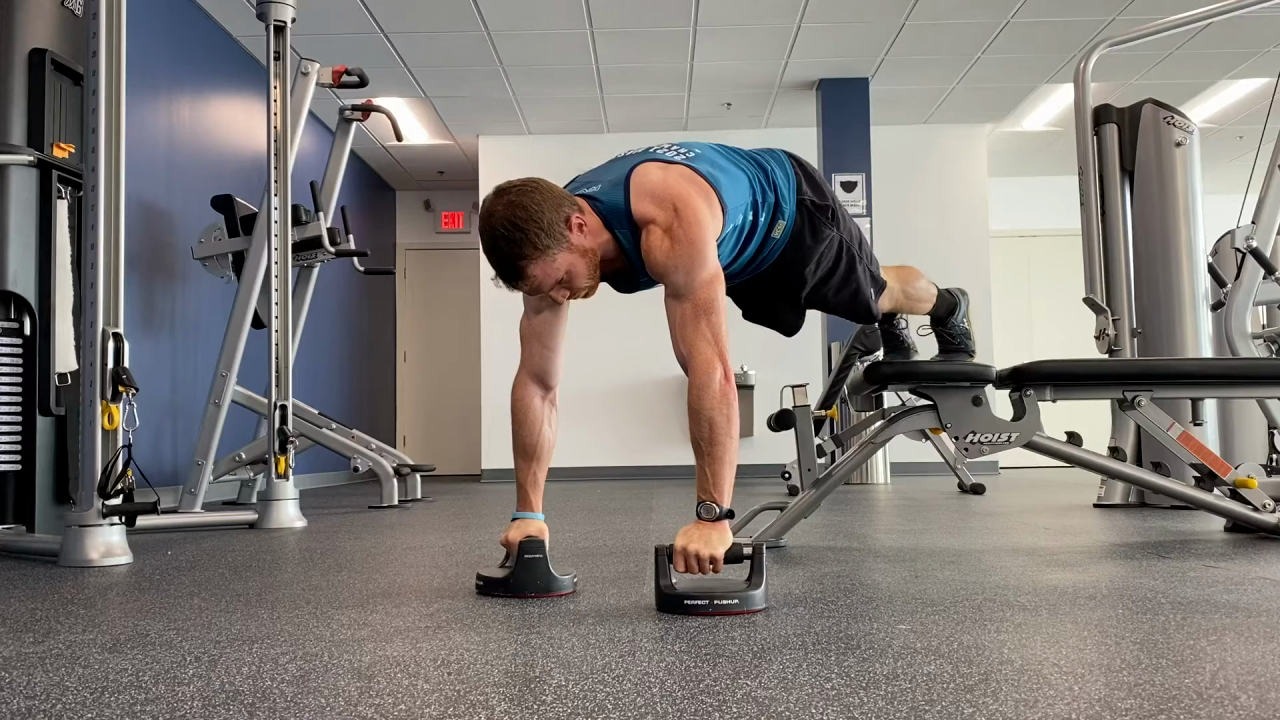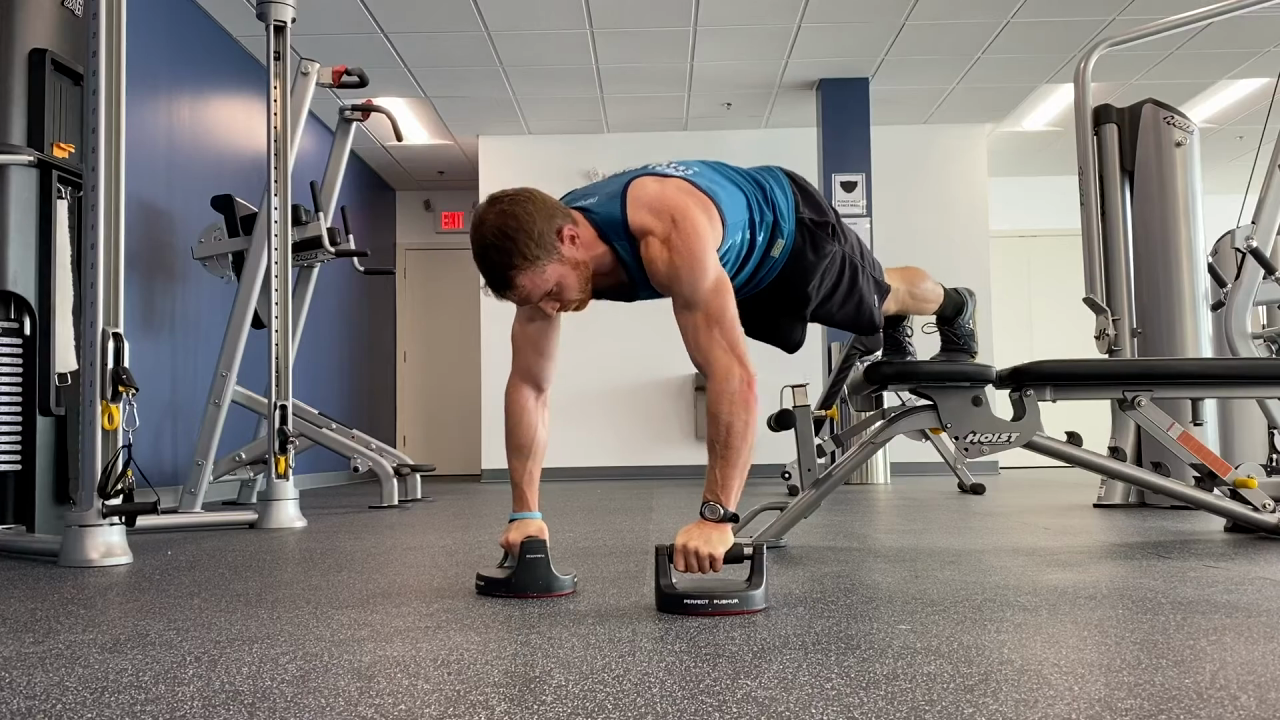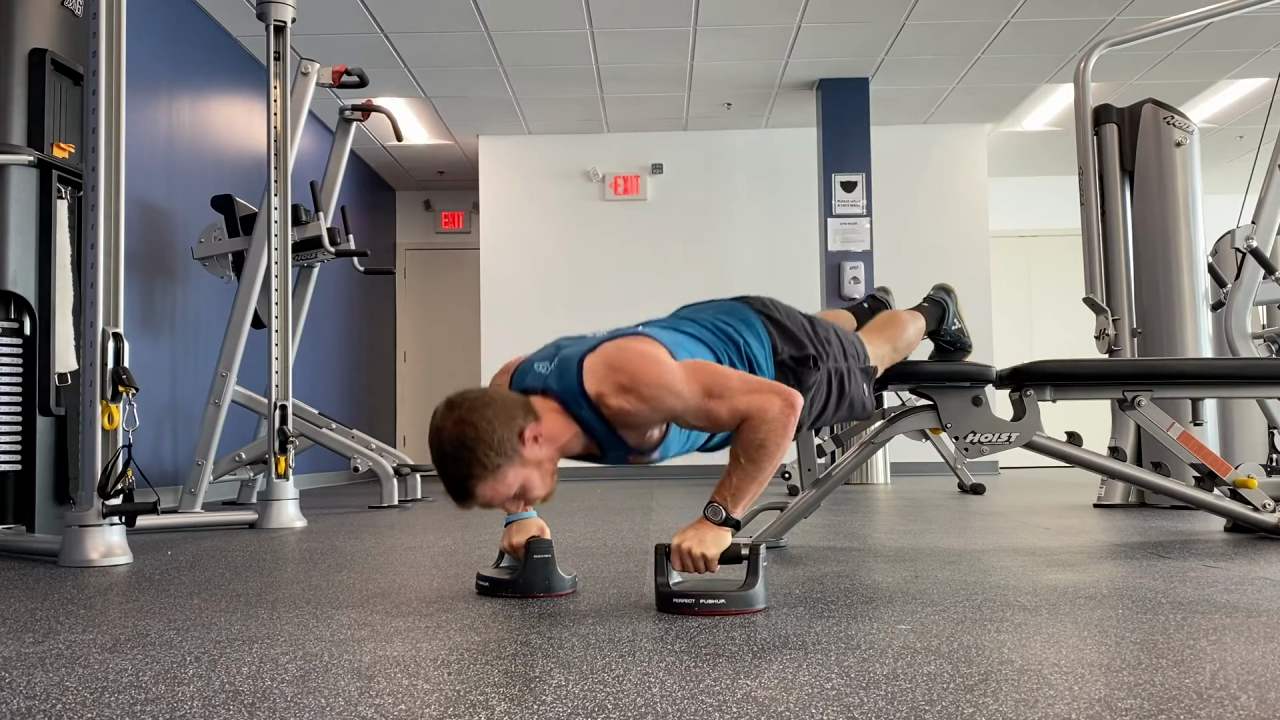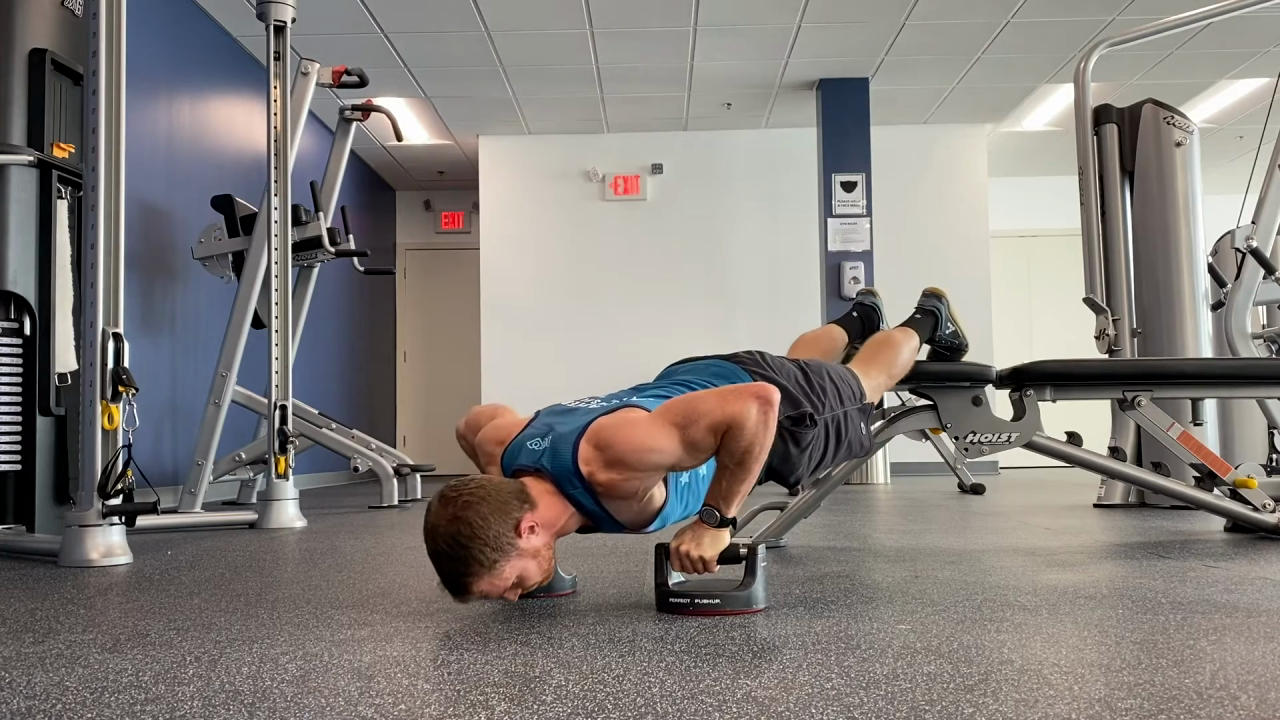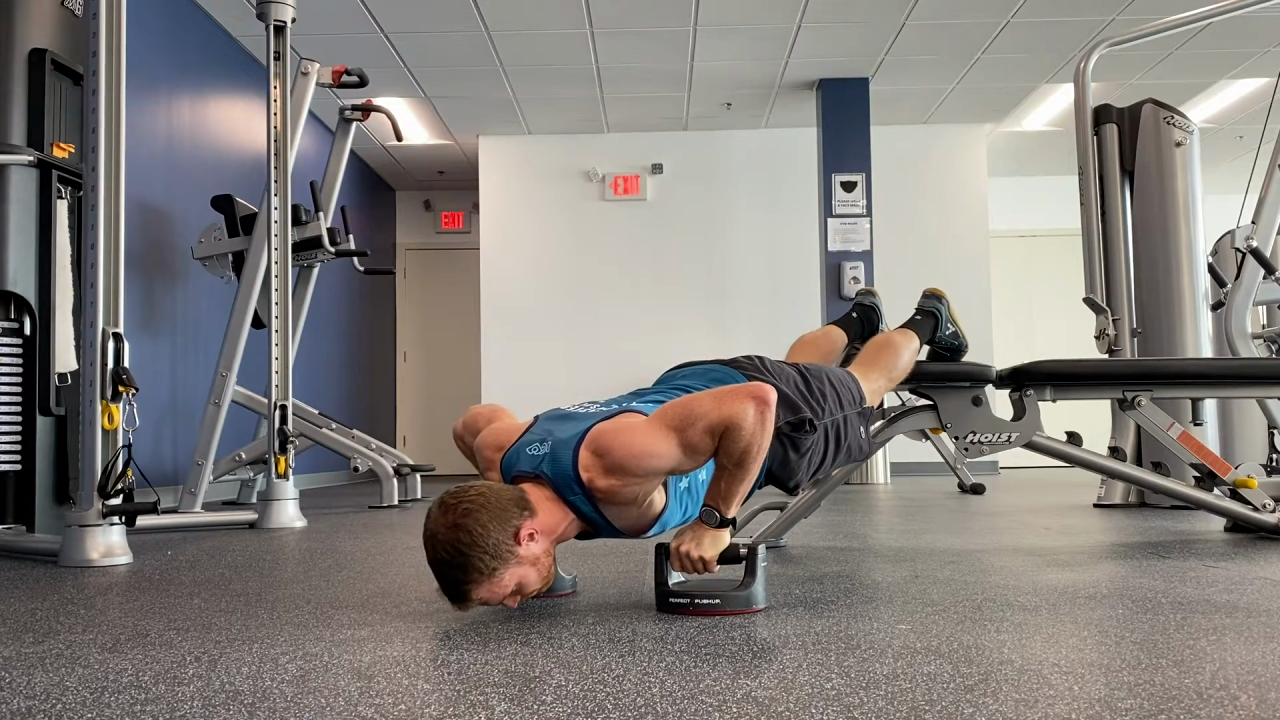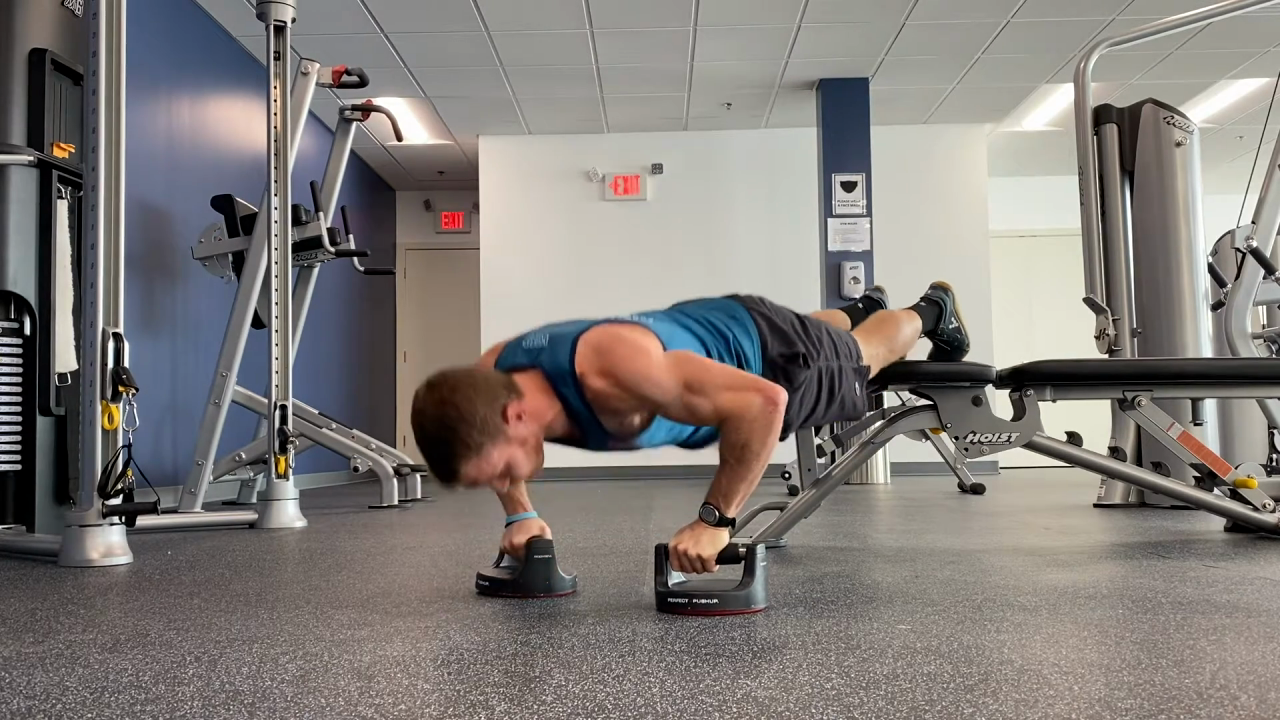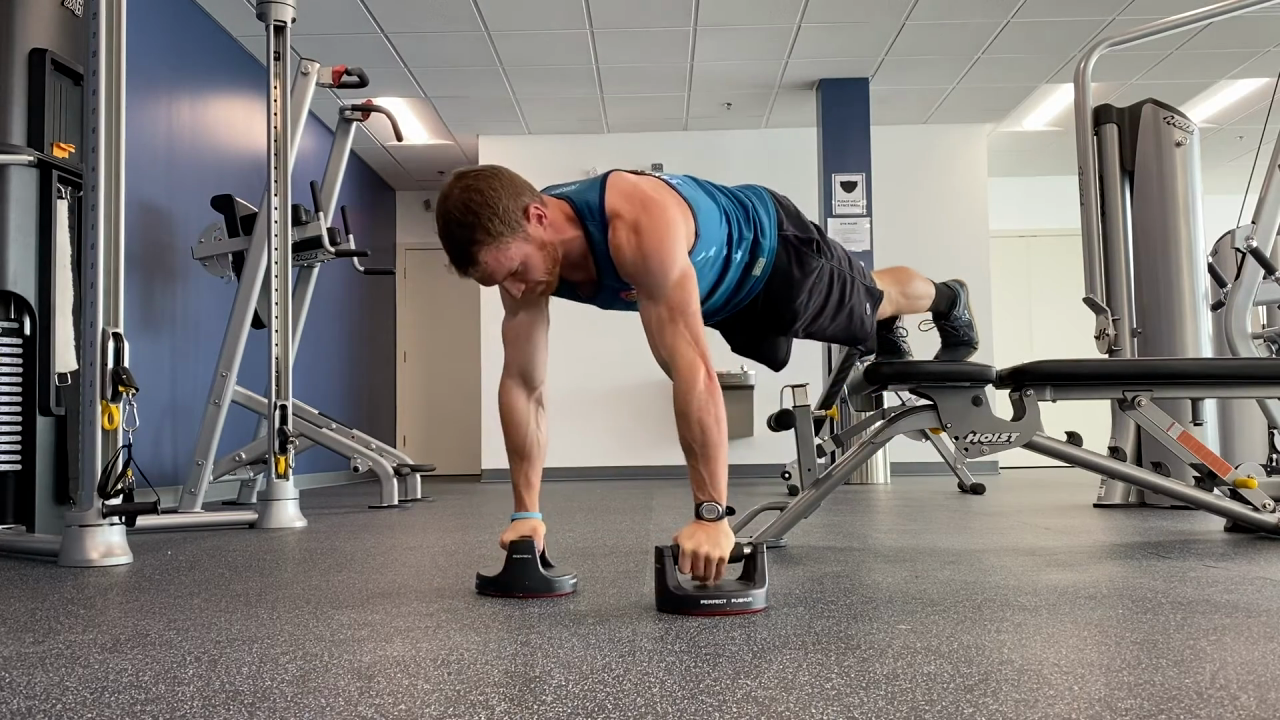
dt=0.7s
person 1, frame 1
left shoulder: (670, 219)
right shoulder: (548, 238)
left elbow: (710, 371)
right elbow: (536, 381)
left wrist: (713, 516)
right wrist: (528, 511)
left hip: (790, 210)
right hip: (743, 248)
left knee: (876, 293)
left ankle: (948, 308)
right ankle: (893, 328)
person 1, frame 2
left shoulder: (668, 236)
right shoulder: (543, 255)
left elbow: (731, 376)
right elbow: (527, 384)
left wrist: (717, 516)
right wrist: (526, 512)
left hip: (790, 226)
right hip: (744, 258)
left knee: (883, 295)
left ankle: (955, 307)
right ankle: (894, 334)
person 1, frame 3
left shoulder: (624, 390)
right shoulder: (508, 394)
left elbow: (779, 406)
left wrist: (717, 520)
right wrist: (521, 520)
left hip: (768, 349)
right hip: (708, 339)
left knee: (868, 358)
left ankle: (936, 311)
right ankle: (867, 309)
person 1, frame 4
left shoulder: (612, 462)
right shoulder: (502, 452)
left elbow: (759, 405)
right elbow: (473, 421)
left wrist: (714, 522)
left hip: (772, 408)
right hip: (690, 386)
left knee: (864, 384)
right knee: (801, 364)
left ankle: (928, 319)
right ankle: (860, 318)
person 1, frame 5
left shoulder: (611, 466)
right shoulder: (502, 457)
left elbow: (754, 404)
right elbow: (473, 420)
left wrist: (714, 522)
right wrist: (504, 505)
left hip: (773, 414)
right hip: (688, 388)
left knee: (862, 386)
right knee: (799, 365)
left ankle: (928, 319)
right ankle: (859, 318)
person 1, frame 6
left shoulder: (609, 372)
right shoulder: (497, 377)
left elbow: (766, 401)
right elbow: (480, 430)
left wrist: (714, 521)
right wrist: (521, 517)
left hip: (759, 355)
right hip: (701, 359)
left knee: (862, 357)
left ankle: (932, 311)
right ankle: (861, 307)
person 1, frame 7
left shoulder: (639, 223)
right shoulder: (521, 248)
left elbow: (693, 375)
right elbow: (520, 385)
left wrist: (712, 515)
right wrist: (526, 512)
left hip: (773, 247)
right hip: (727, 283)
left knee: (873, 299)
left ankle: (948, 301)
right ankle: (883, 336)
